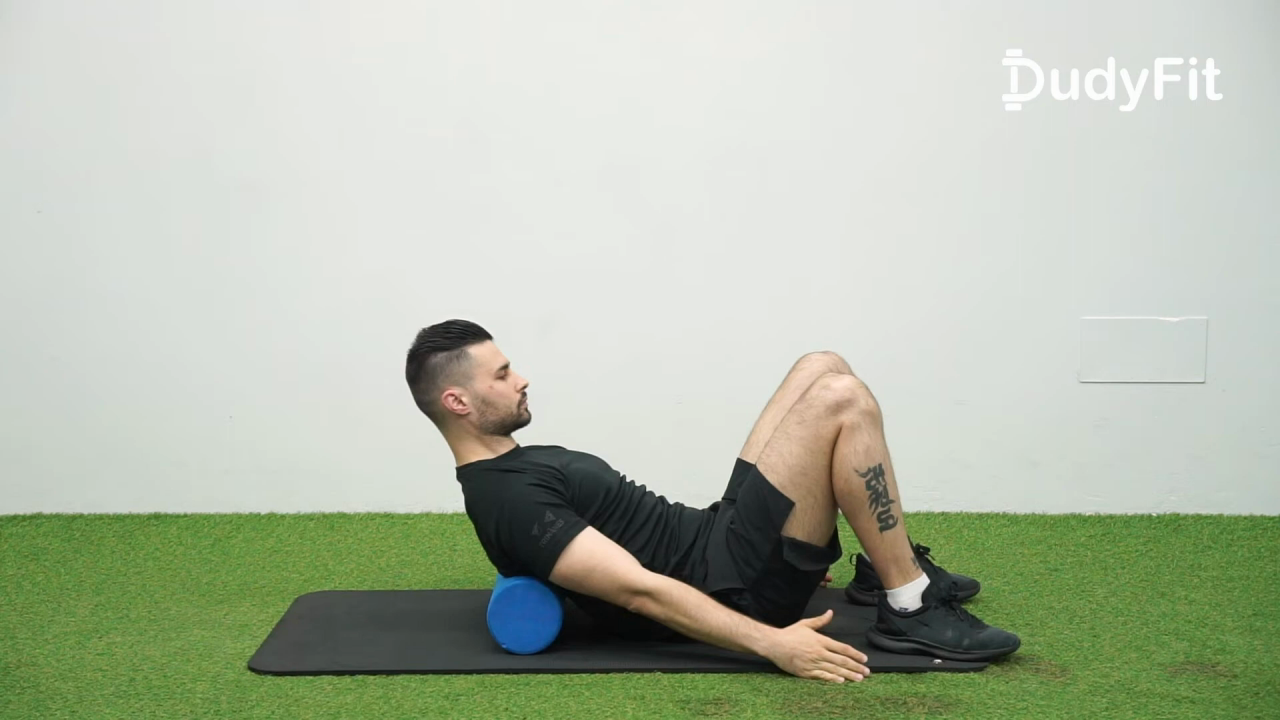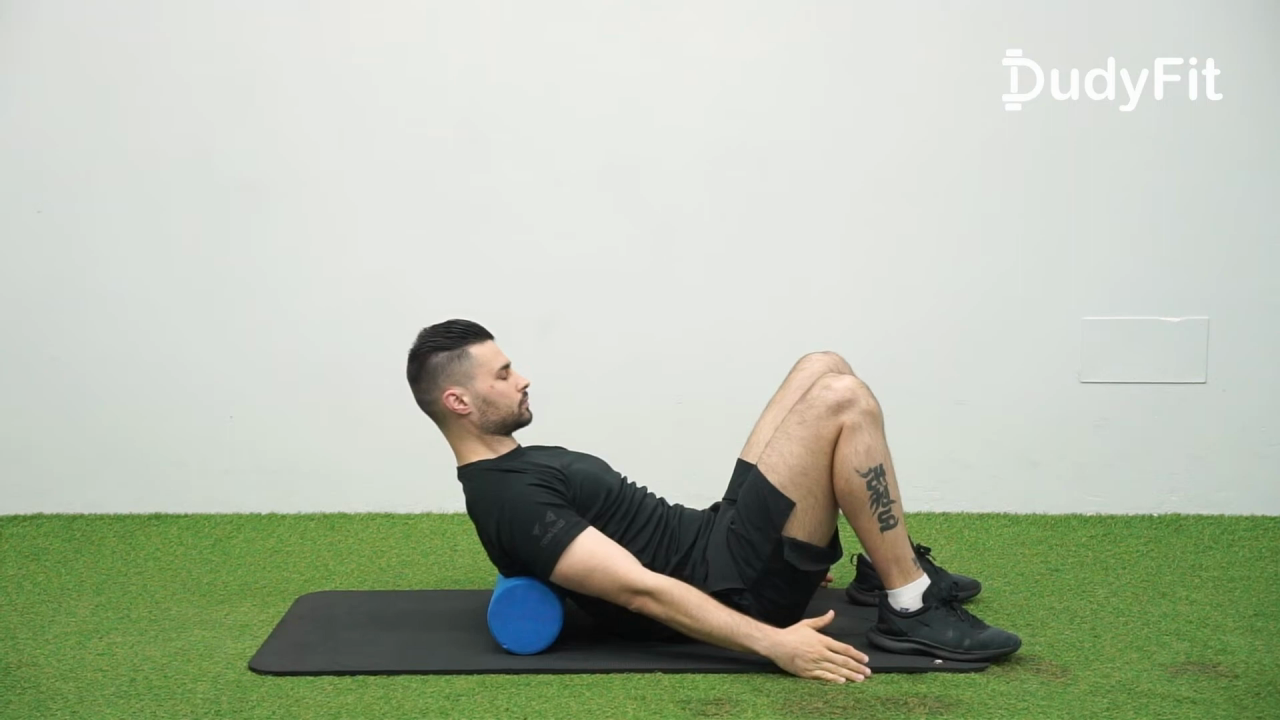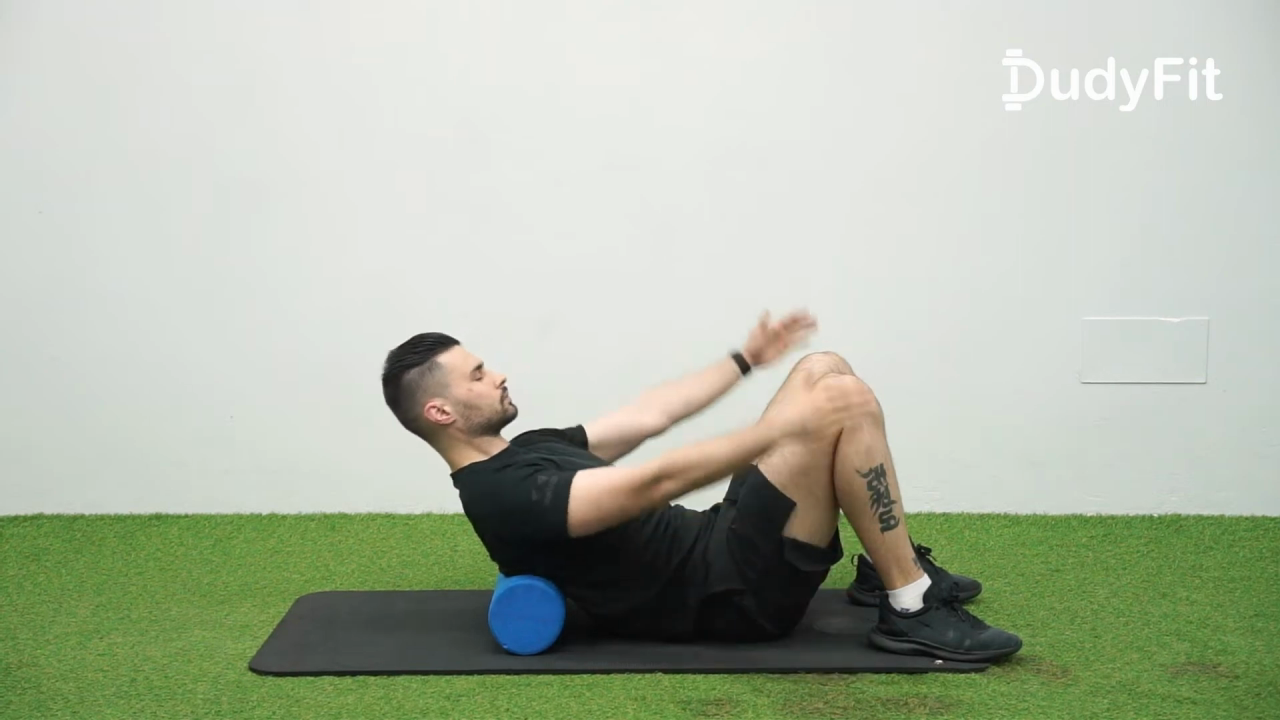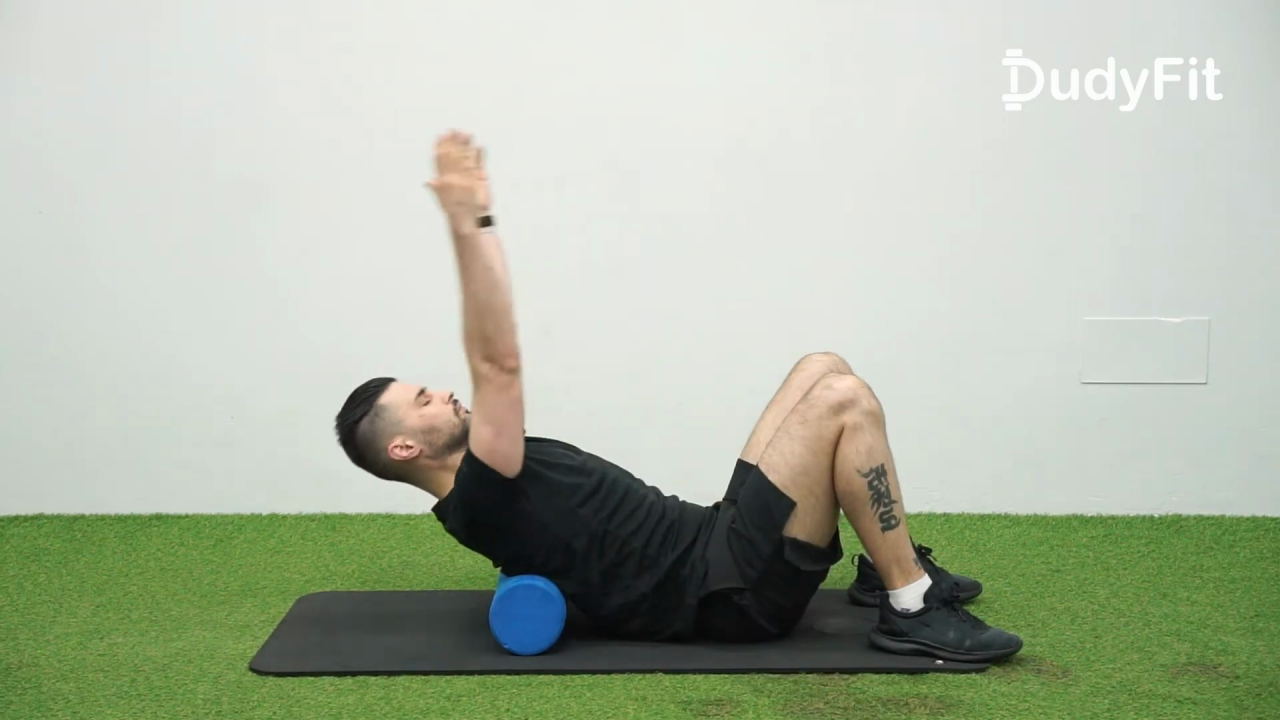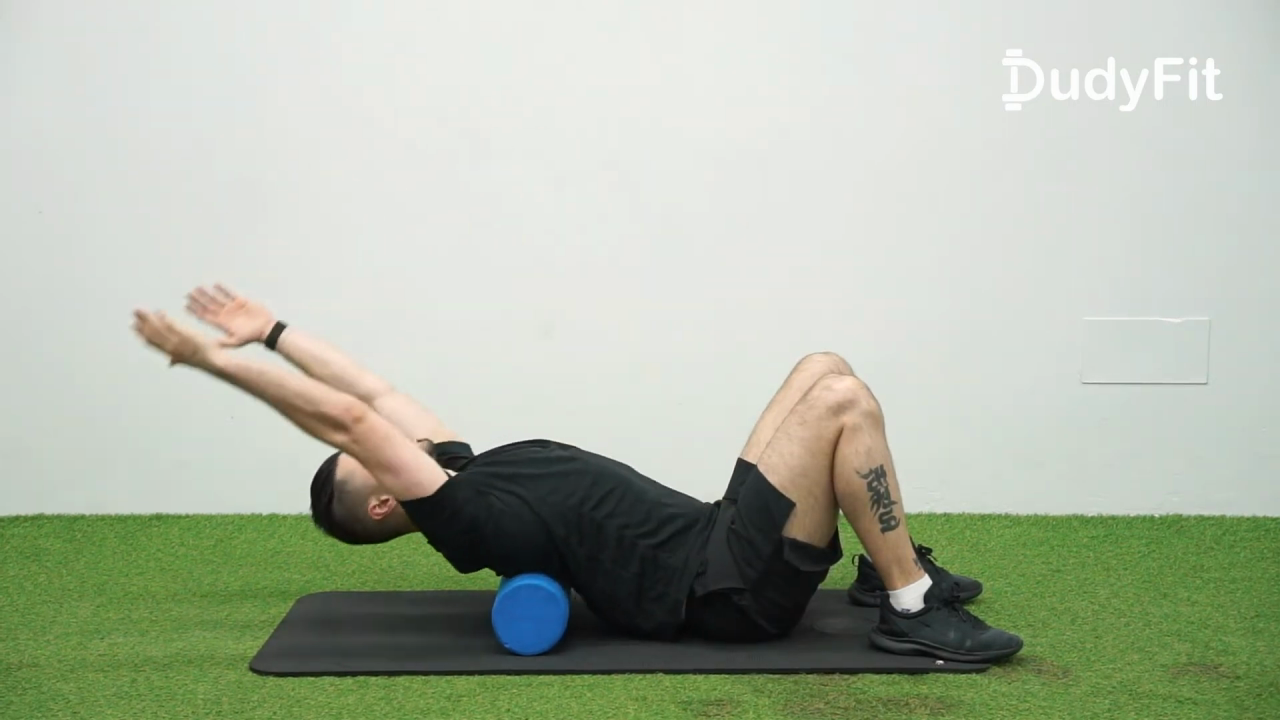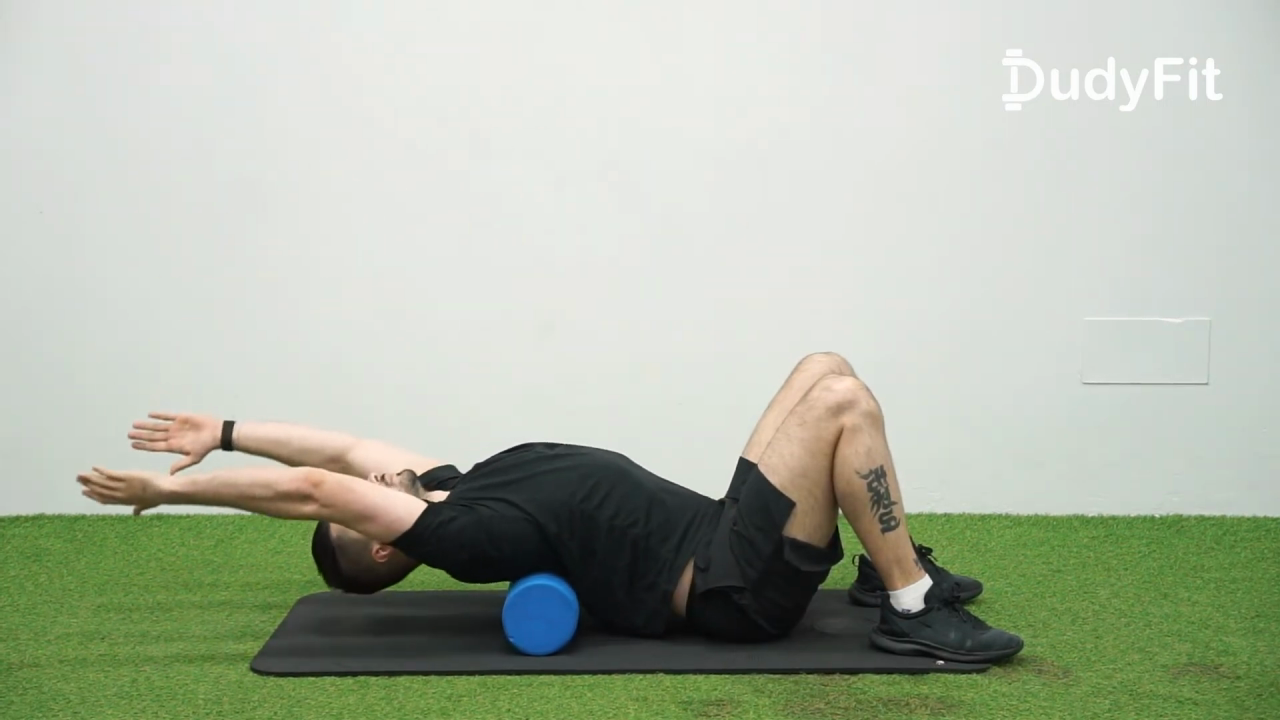
dt=0.5s
person 1, frame 1
left shoulder: (528, 466)
right shoulder: (508, 499)
right elbow: (641, 590)
right wrist: (772, 643)
left hip: (719, 541)
right hip: (735, 580)
left knee: (824, 370)
right knee: (842, 401)
left ankle: (890, 566)
right ankle: (911, 611)
person 1, frame 2
left shoulder: (522, 468)
right shoulder: (509, 500)
right elbow: (641, 589)
right wrist: (774, 643)
left hip: (718, 537)
right hip: (738, 582)
left knee: (824, 370)
right knee: (845, 403)
left ankle: (890, 568)
right ankle: (910, 608)
person 1, frame 3
left shoulder: (526, 453)
right shoulder: (509, 499)
left elbow: (648, 417)
right elbow: (657, 480)
left wrist: (744, 360)
right wrist: (782, 429)
left hip: (714, 553)
right hip: (726, 586)
left knee: (826, 370)
right knee: (846, 403)
left ankle: (891, 574)
right ankle: (913, 609)
person 1, frame 4
left shoulder: (490, 464)
right shoulder: (481, 501)
left elbow: (496, 359)
right elbow: (499, 363)
left wrist: (477, 220)
right wrist: (466, 228)
left hip: (712, 546)
right hip: (730, 590)
left knee: (823, 371)
right knee: (844, 403)
left ankle: (897, 570)
right ankle: (912, 610)
person 1, frame 5
left shoulder: (469, 475)
right shoulder: (465, 520)
left elbow: (376, 396)
right elbow: (350, 420)
left wrist: (269, 334)
right wrist: (215, 361)
left hip: (719, 547)
right hip: (729, 583)
left knee: (824, 373)
right knee: (841, 403)
left ankle: (891, 571)
right ankle: (912, 611)
person 1, frame 6
left shoulder: (455, 491)
right shoulder: (463, 533)
left elbow: (343, 450)
right elbow: (316, 485)
left wrist: (221, 433)
right wrist: (168, 488)
left hip: (721, 540)
right hip: (735, 584)
left knee: (826, 370)
right knee: (844, 403)
left ankle: (895, 571)
right ankle: (911, 609)
